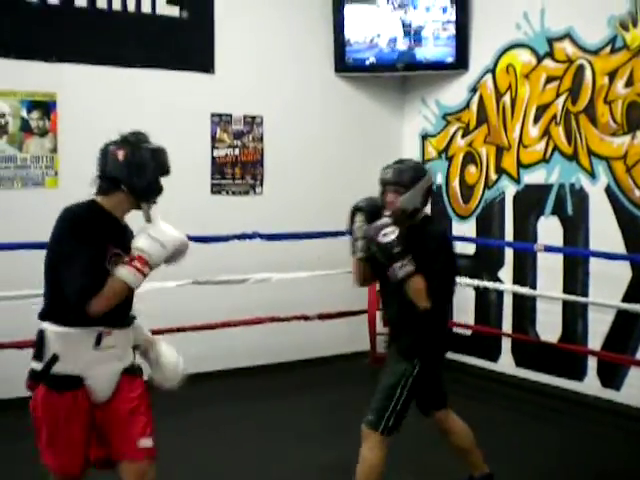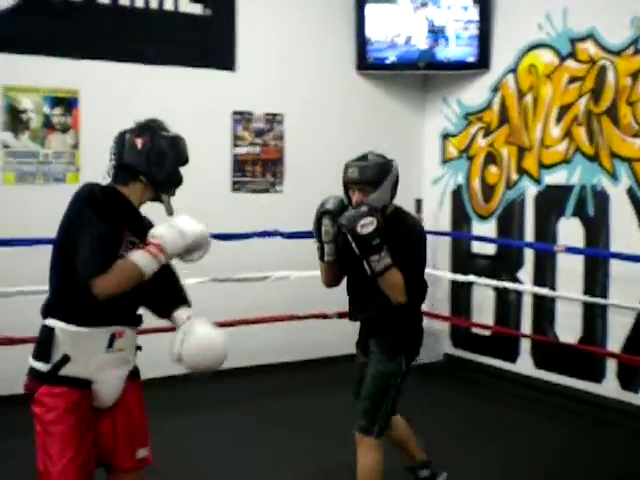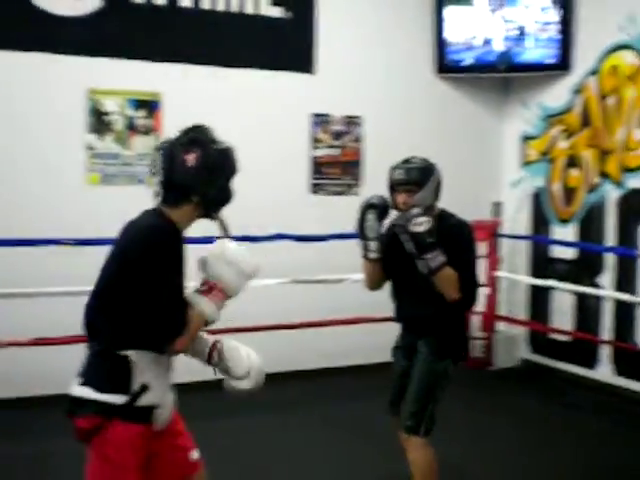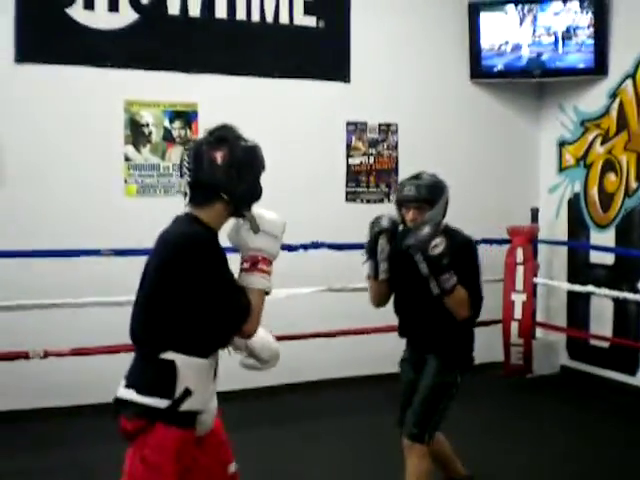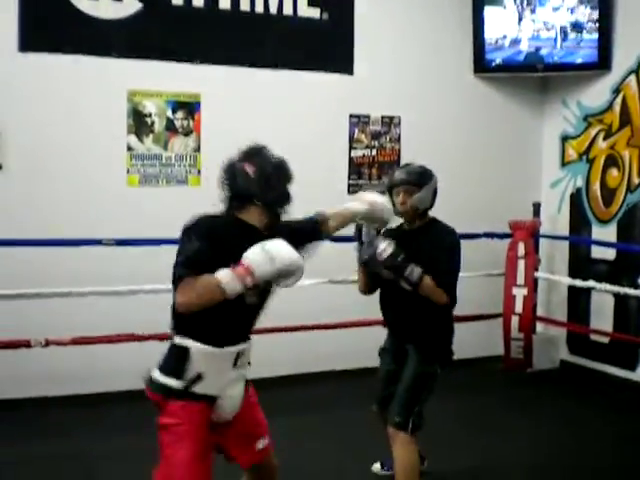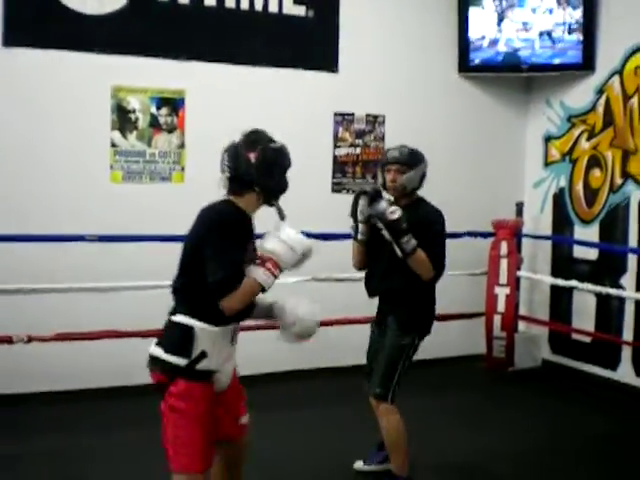
dt=0.3s
person 1, frame 1
left shoulder: (123, 232)
right shoulder: (76, 220)
right elbow: (93, 302)
left wrist: (148, 344)
right wrist: (145, 259)
left hip: (118, 370)
right hip: (64, 373)
person 1, frame 2
left shoulder: (142, 226)
right shoulder: (92, 200)
left elbow: (165, 295)
right elbow: (102, 285)
left wrist: (192, 327)
right wrist: (160, 246)
left hip: (117, 371)
right hip: (65, 374)
person 1, frame 3
left shoulder: (161, 234)
right shoulder: (153, 236)
right elbow: (173, 338)
left wrist: (219, 352)
right wrist: (220, 288)
left hip: (148, 400)
right hip: (116, 404)
person 1, frame 4
left shoulder: (190, 235)
right shoulder: (193, 242)
right elbow: (244, 323)
left wrist: (244, 339)
right wrist: (259, 259)
left hip: (192, 400)
right hip: (160, 406)
person 1, frame 5
left shoulder: (267, 235)
right shoulder: (208, 230)
left elbow: (318, 226)
right elbow: (185, 299)
left wrist: (358, 208)
right wrist: (248, 271)
left hip: (230, 379)
right hip: (188, 387)
person 1, frame 6
left shoulder: (237, 220)
right shoulder: (219, 219)
right elbow: (228, 302)
left wrist: (277, 311)
right wrist: (273, 261)
left hip: (216, 360)
right hip: (188, 362)
left knee: (234, 447)
person 2, frame 1
left shoulder: (434, 236)
right shoulder: (396, 228)
left elbow: (427, 300)
right elbow: (363, 279)
left wrist: (397, 256)
right wrist: (361, 237)
left hip: (419, 342)
right hip: (405, 337)
left knee: (373, 430)
right knee: (439, 412)
person 2, frame 2
left shoulder: (407, 229)
right shoulder: (356, 223)
left elbow: (402, 295)
right elbow: (331, 280)
left wrist: (374, 247)
right wrist: (327, 238)
left hip: (396, 337)
right hip: (370, 332)
left knee: (366, 432)
right knee: (379, 411)
person 2, frame 3
left shoulder: (455, 230)
right shoulder: (397, 227)
left elbow: (456, 292)
right elbow: (374, 282)
left wrist: (427, 246)
right wrist: (371, 236)
left hip: (440, 338)
right hip: (410, 334)
left knee: (414, 431)
right knee: (401, 417)
person 2, frame 4
left shoulder: (460, 246)
right shoulder: (400, 242)
left elbow: (464, 310)
right elbow: (378, 300)
left wrist: (439, 266)
right wrist: (378, 253)
left hip: (447, 351)
right hip: (416, 347)
left knee: (414, 440)
right knee: (419, 429)
person 2, frame 5
left shoulder: (444, 237)
right shoulder: (391, 236)
left elbow: (443, 295)
right elbow: (366, 287)
left wrist: (400, 266)
right wrist: (367, 243)
left hip: (428, 341)
right hip: (397, 337)
left knee: (400, 429)
right knee: (383, 409)
person 2, frame 6
left shoulder: (429, 216)
right shoulder: (383, 210)
left elbow: (430, 272)
right elbow: (360, 264)
left wrist: (401, 233)
right wrist: (361, 220)
left hip: (410, 313)
right hip: (387, 308)
left knee: (381, 396)
right knee: (375, 386)
right ankle: (388, 451)
